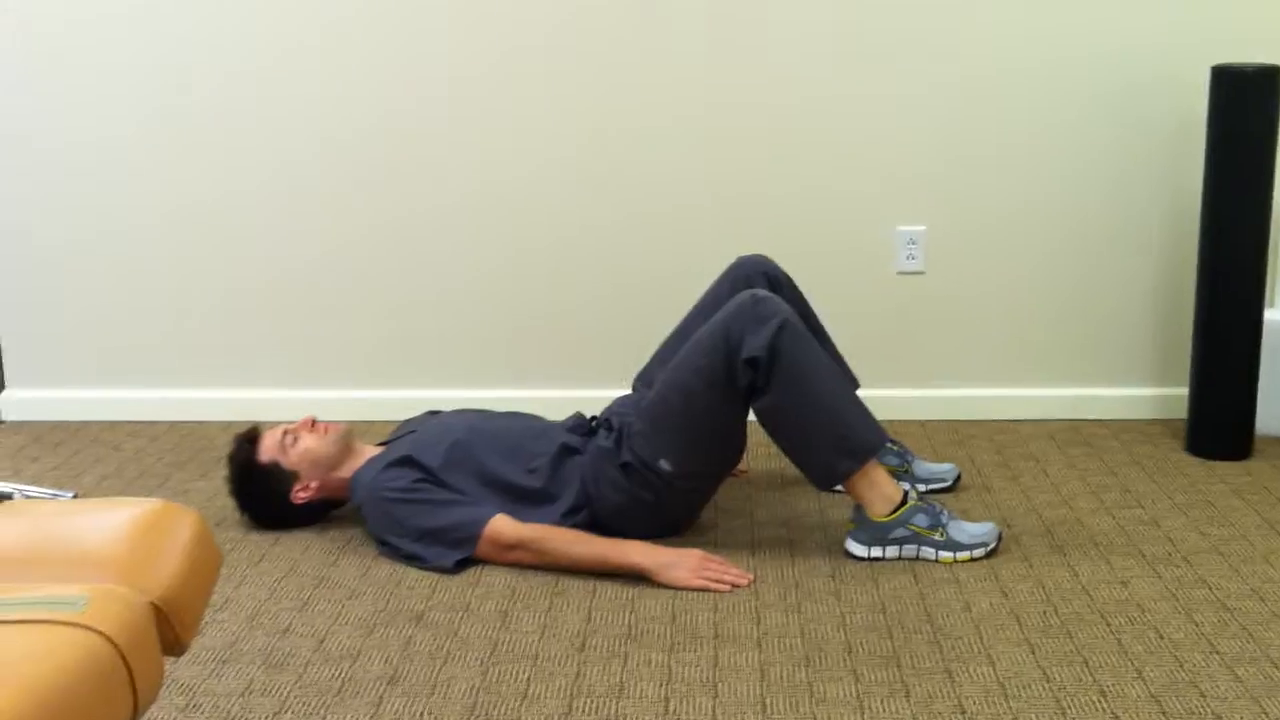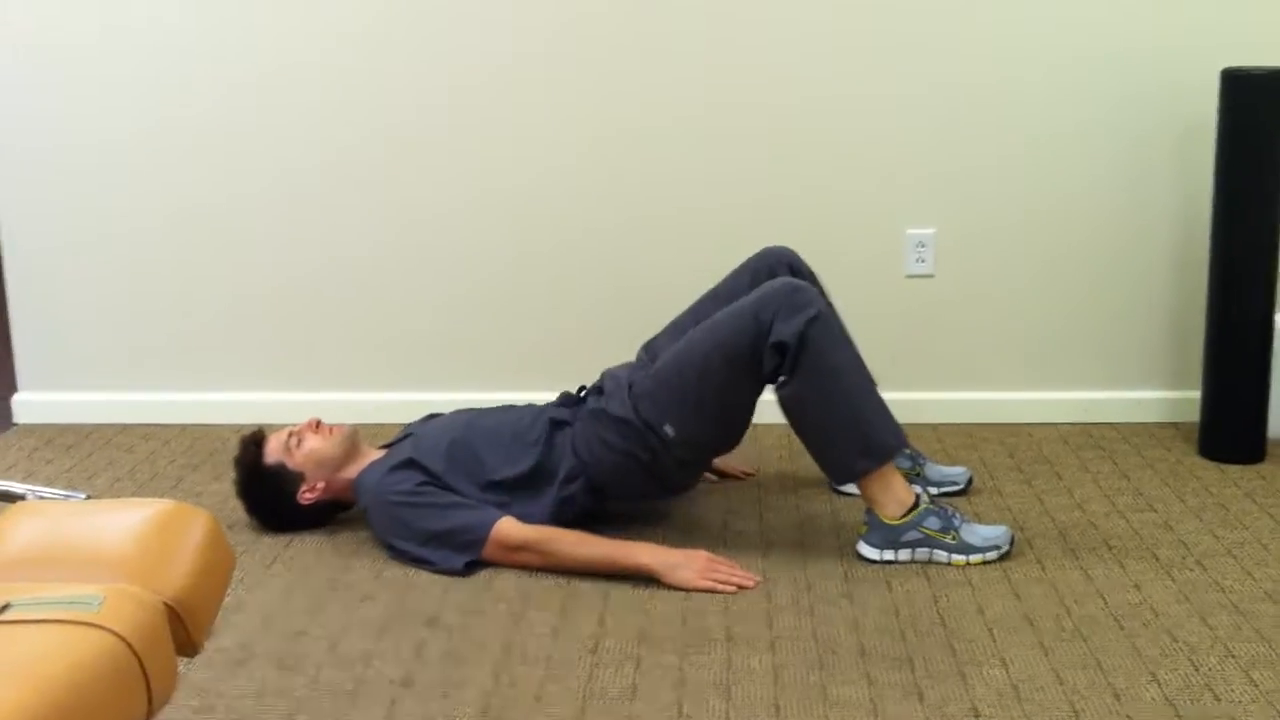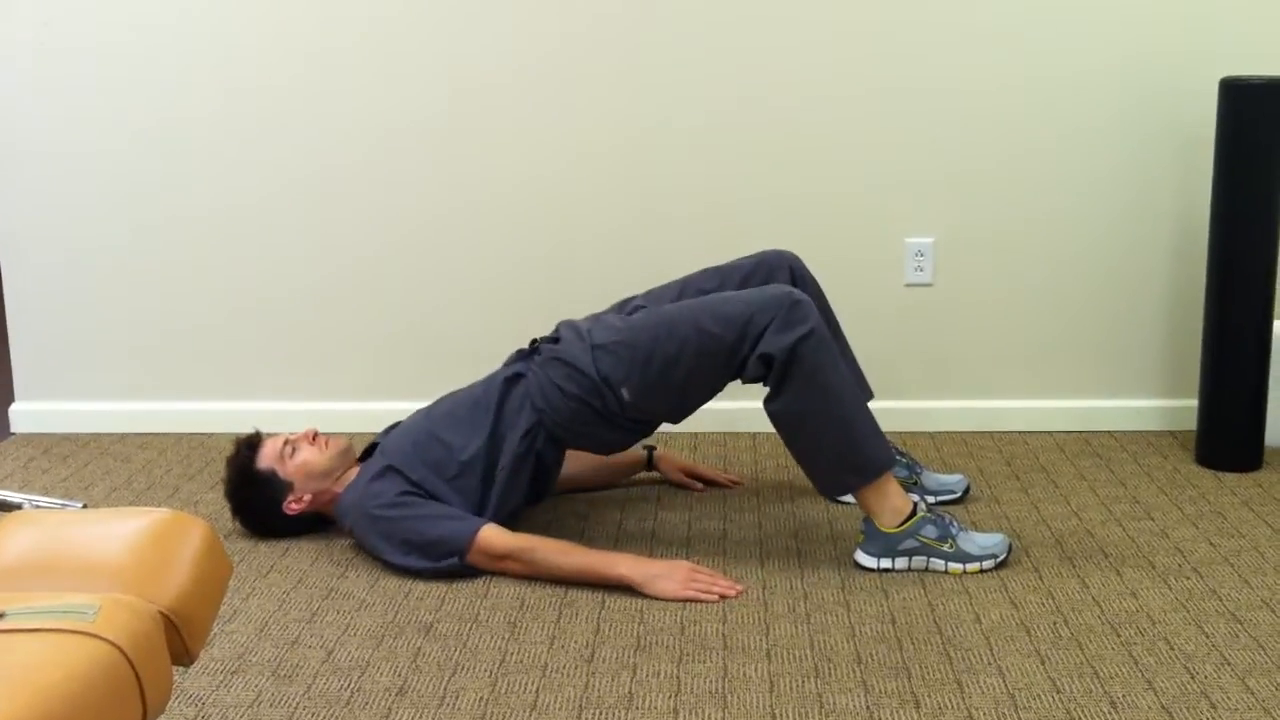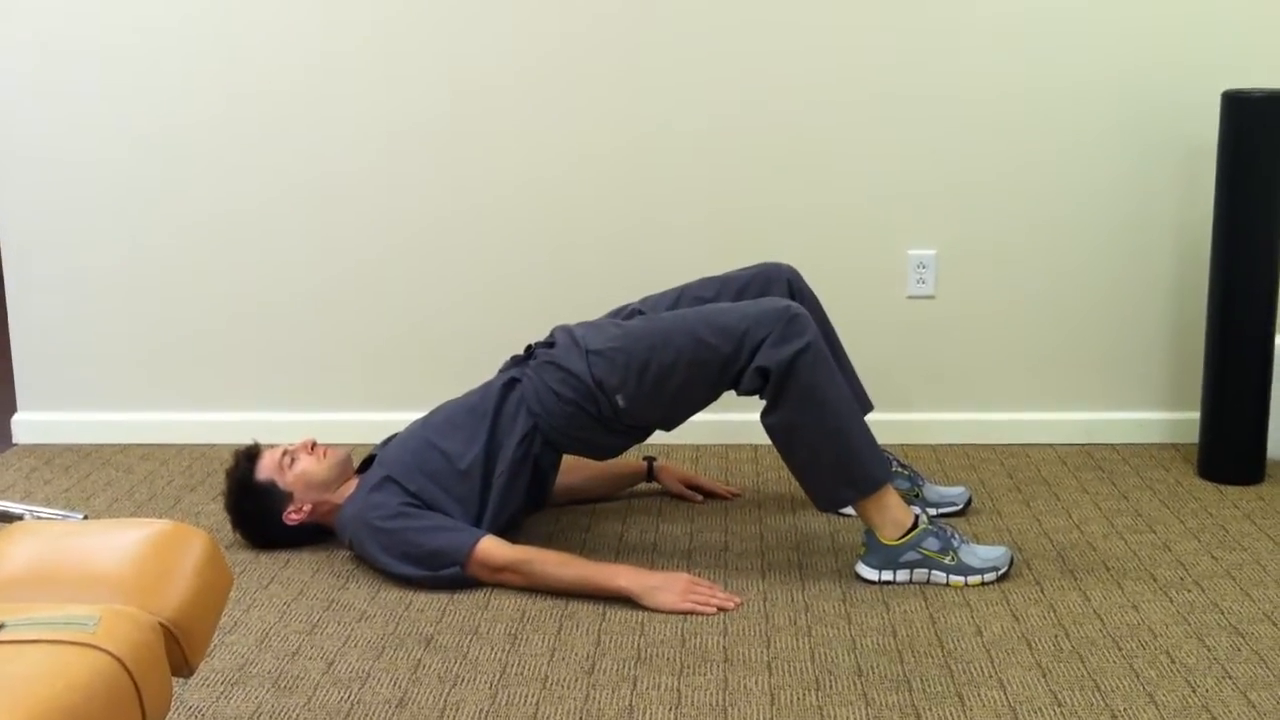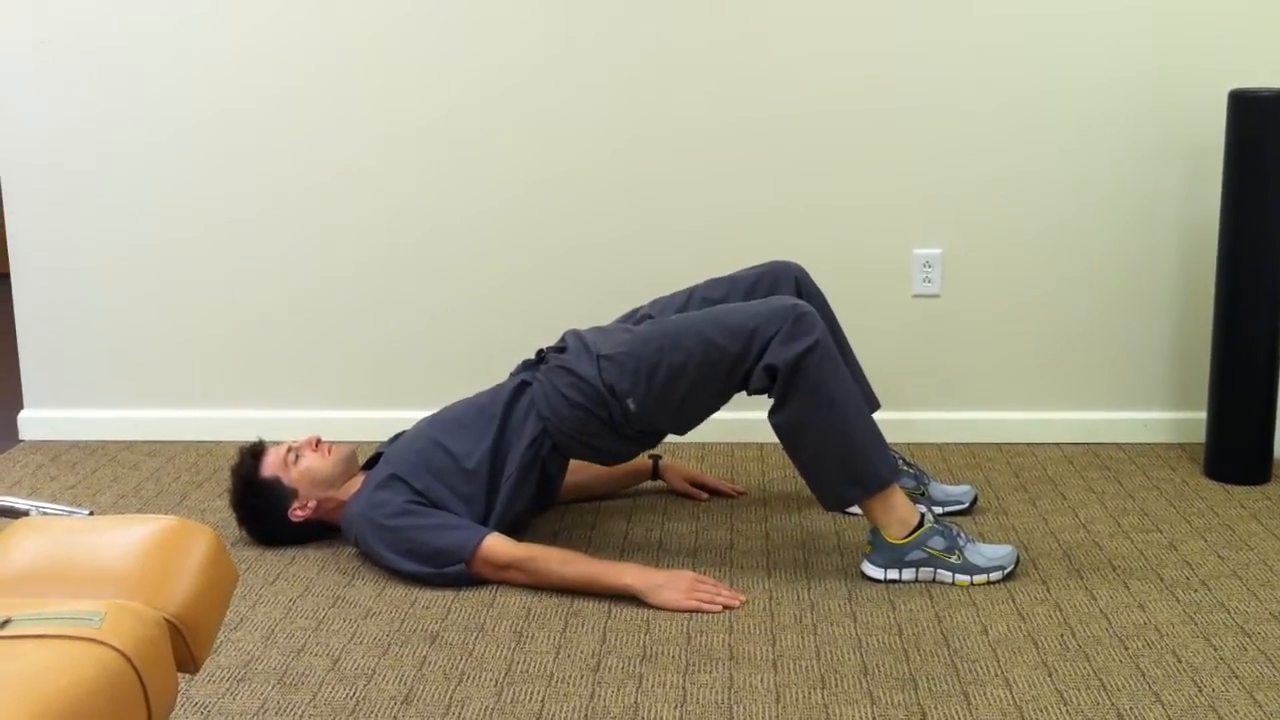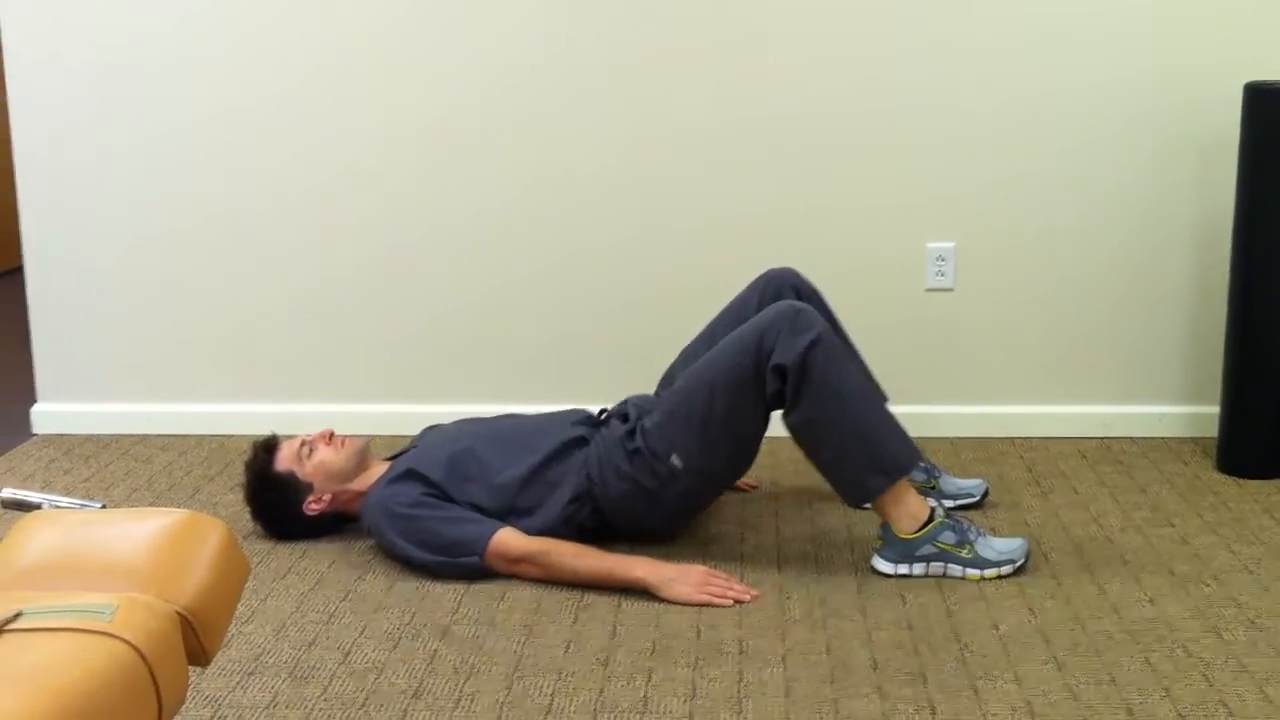
dt=0.7s
person 1, frame 1
left shoulder: (408, 442)
right shoulder: (387, 495)
right elbow: (510, 540)
left wrist: (699, 431)
right wrist: (649, 557)
left hip: (613, 432)
right hip: (628, 483)
left knee: (753, 277)
right knee: (757, 321)
left ankle: (866, 451)
right ankle: (885, 511)
person 1, frame 2
left shoulder: (408, 448)
right shoulder: (391, 498)
right elbow: (519, 543)
left wrist: (675, 450)
right wrist: (657, 559)
left hip: (608, 411)
right hip: (617, 444)
left knee: (777, 270)
right knee: (791, 309)
left ankle: (875, 454)
right ankle: (896, 514)
person 1, frame 3
left shoulder: (386, 459)
right shoulder: (372, 508)
right elbow: (502, 550)
left wrist: (648, 461)
right wrist: (638, 571)
left knee: (777, 274)
right knee: (781, 319)
left ankle: (870, 459)
right ankle: (894, 523)
person 1, frame 4
left shoulder: (384, 471)
right shoulder: (373, 522)
right elbow: (500, 562)
left wrist: (648, 468)
right wrist: (635, 582)
left knee: (775, 287)
right knee: (778, 331)
left ankle: (867, 470)
right ankle: (895, 533)
person 1, frame 5
left shoulder: (391, 469)
right shoulder: (378, 518)
right elbow: (506, 560)
left wrist: (652, 468)
right wrist: (642, 580)
left knee: (782, 284)
right knee: (787, 331)
left ankle: (875, 467)
right ankle: (900, 533)
person 1, frame 6
left shoulder: (420, 455)
right shoulder: (394, 512)
right elbow: (519, 554)
left wrist: (702, 454)
right wrist: (653, 575)
left hip: (627, 430)
right hip: (633, 480)
left knee: (780, 290)
right knee: (789, 331)
left ankle: (898, 469)
right ankle: (913, 530)
